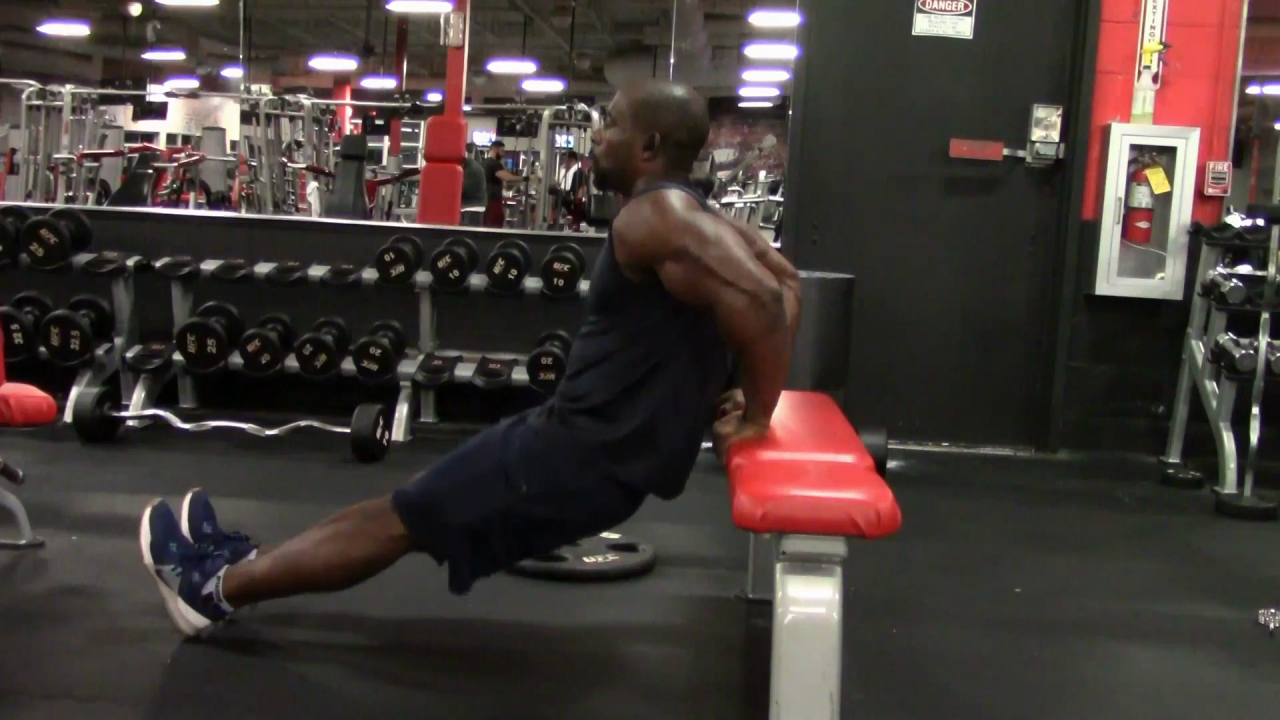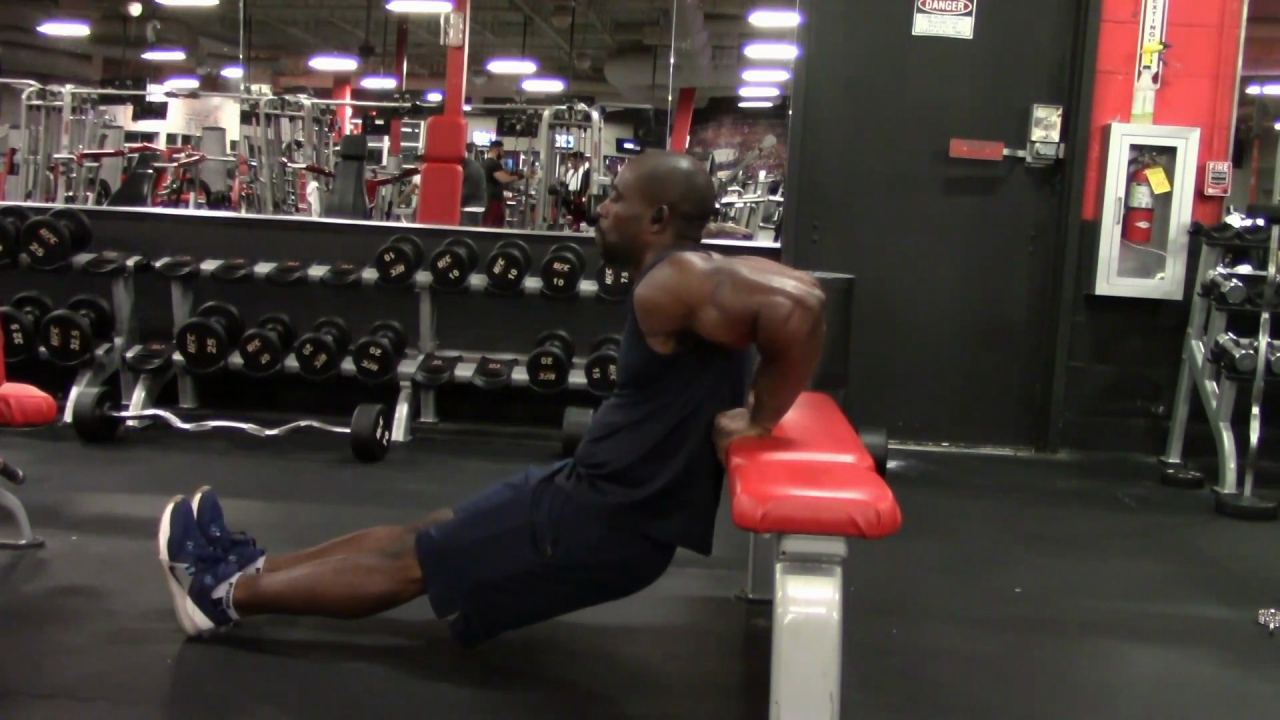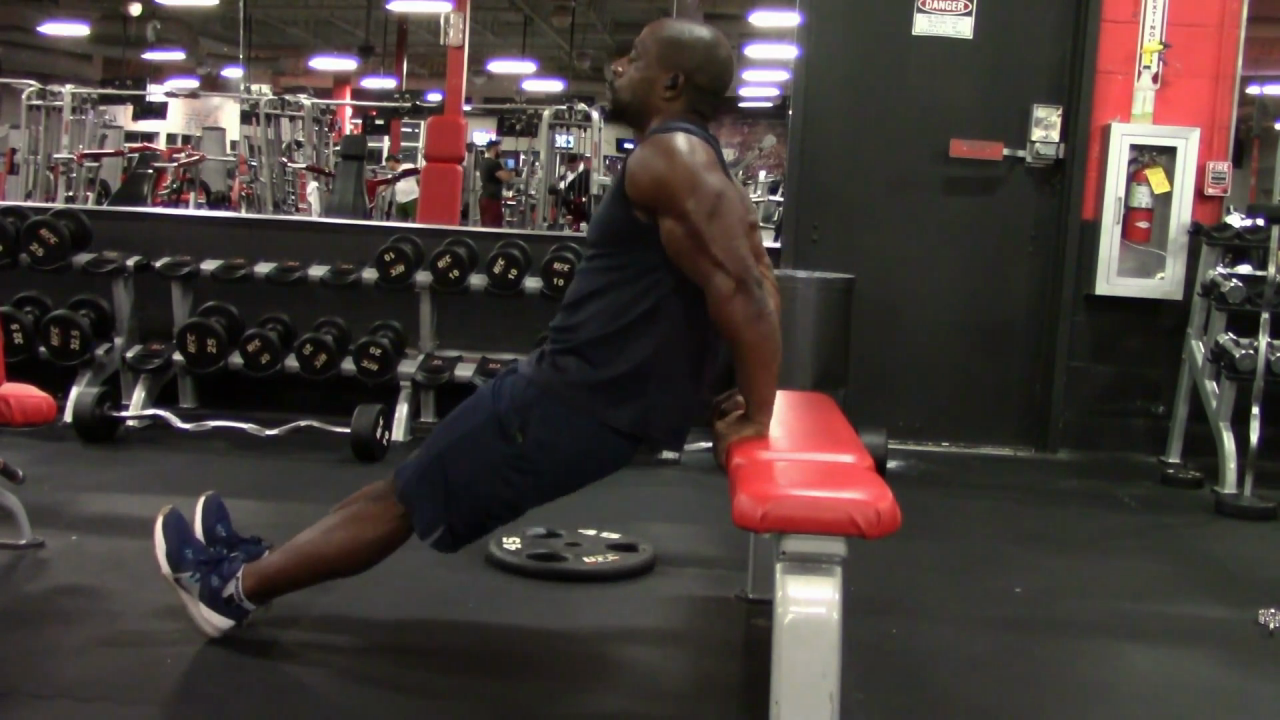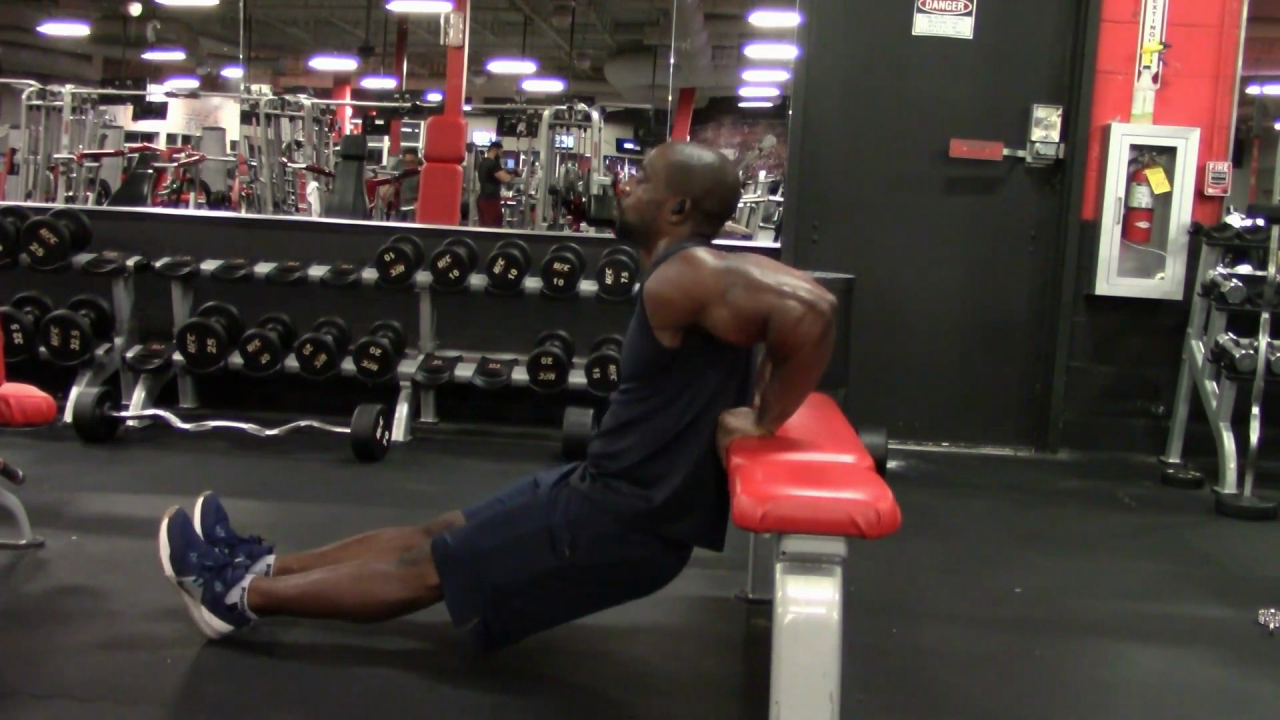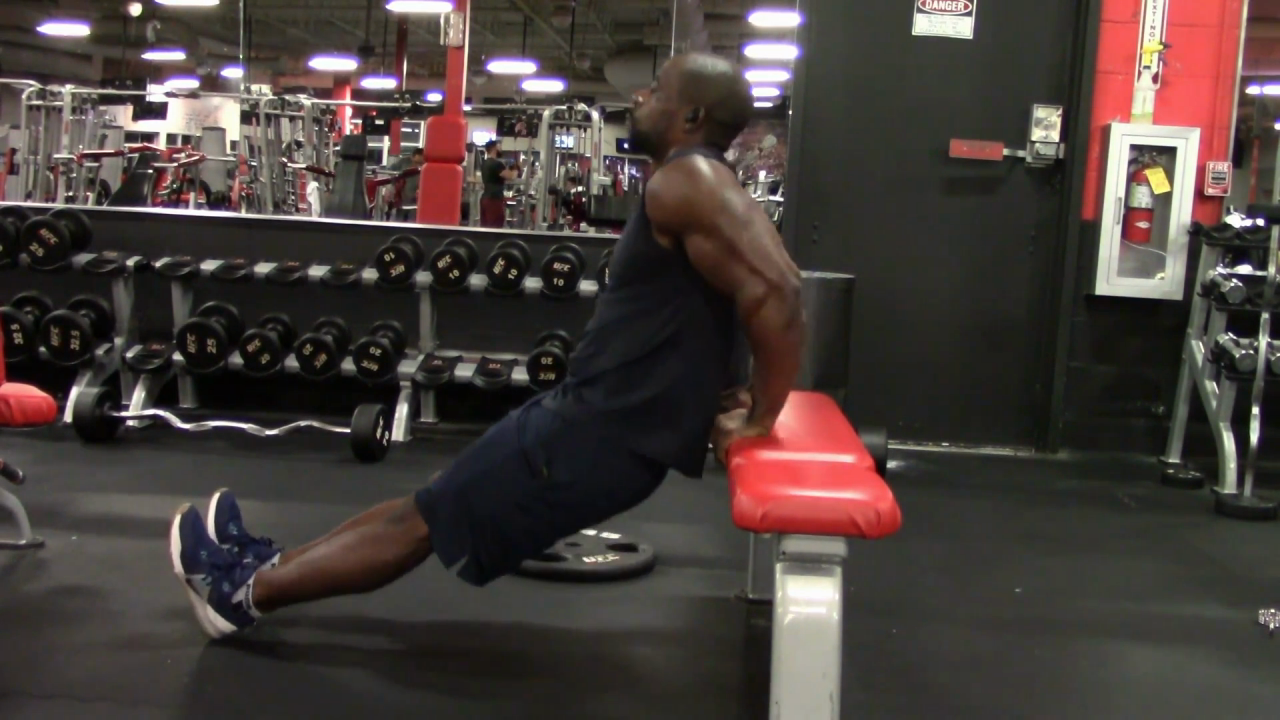
dt=1s
person 1, frame 1
left shoulder: (655, 217)
right shoulder: (691, 215)
left elbow: (759, 302)
right elbow: (785, 284)
left wrist: (758, 417)
right wrist: (751, 394)
left hip: (589, 457)
right hip: (595, 438)
left knee: (401, 521)
right knee: (414, 502)
left ankle: (216, 588)
right ankle: (246, 562)
person 1, frame 2
left shoulder: (671, 285)
right shoulder: (702, 276)
left elbow: (800, 311)
right elbow: (801, 291)
left wrist: (758, 421)
right wrist: (755, 404)
left hip: (612, 522)
right hip: (602, 488)
left knee: (413, 563)
right knee: (433, 531)
left ankle: (225, 593)
right ankle: (250, 567)
person 1, frame 3
left shoulder: (669, 157)
right shoulder: (693, 163)
left elbow: (739, 291)
right elbow: (755, 279)
left wrist: (757, 419)
right wrist: (748, 397)
left hip: (580, 400)
right hip: (595, 387)
left knee: (407, 498)
right knee: (414, 483)
left ankle: (236, 588)
right ankle: (259, 564)
person 1, frame 4
left shoulder: (681, 277)
right shoulder: (700, 272)
left elbow: (810, 311)
right elbow: (788, 298)
left wrist: (764, 422)
right wrist: (758, 405)
left hip: (627, 519)
right hip: (616, 488)
left knee: (434, 567)
right knee: (444, 533)
left ankle: (240, 595)
right ankle: (265, 567)
person 1, frame 5
left shoulder: (687, 182)
right shoulder: (703, 188)
left elbow: (776, 295)
right elbow: (764, 293)
left wrist: (761, 419)
right wrist: (749, 394)
left hip: (605, 435)
right hip: (598, 415)
left knee: (424, 522)
right knee: (435, 499)
left ankle: (244, 593)
right ankle: (269, 565)
